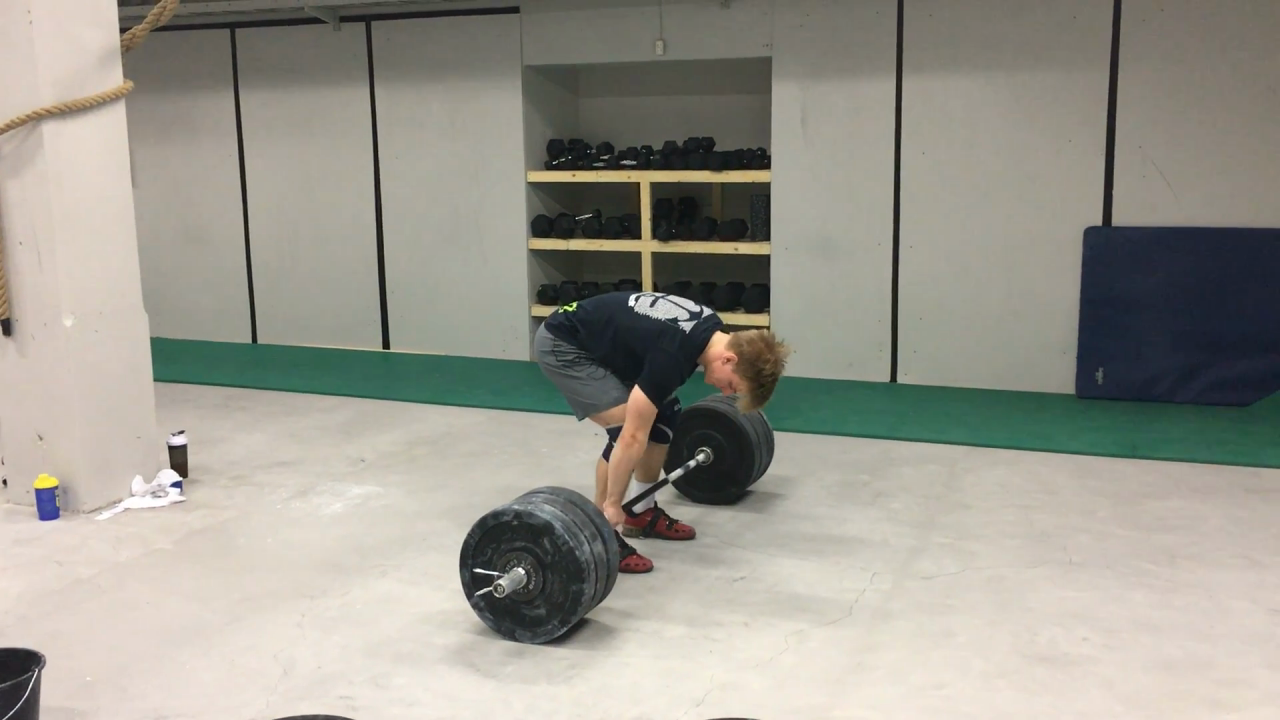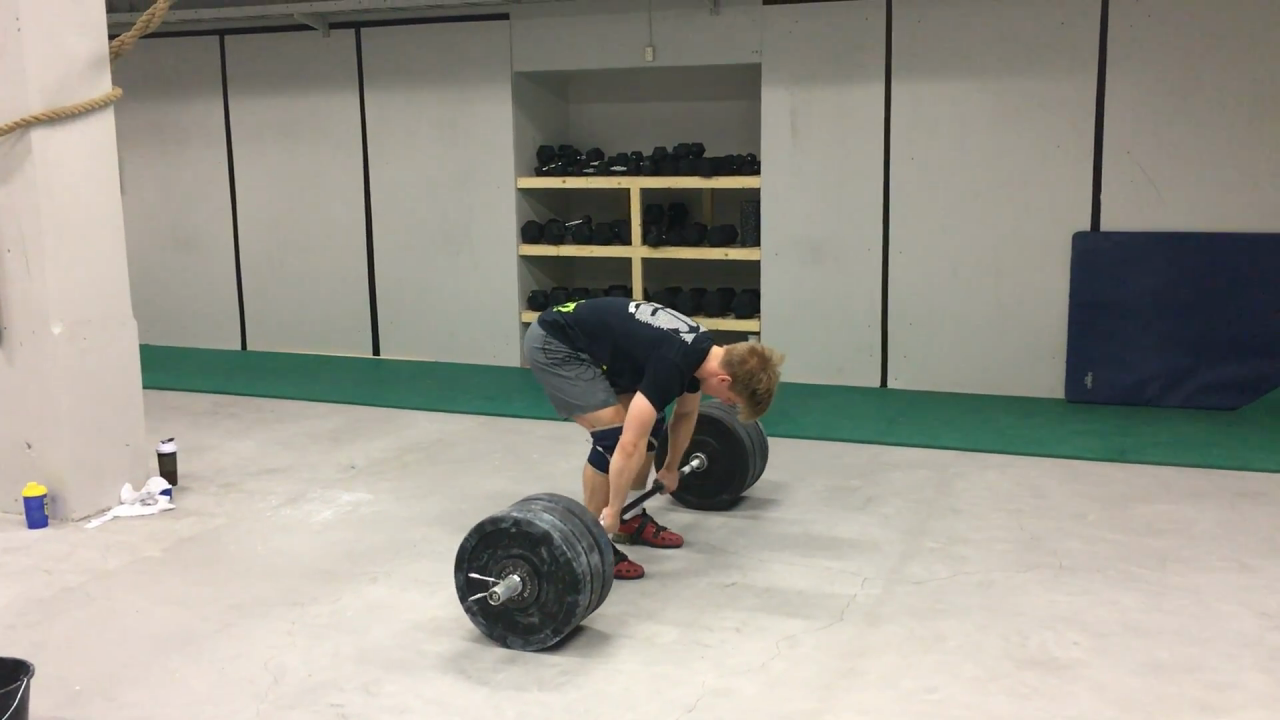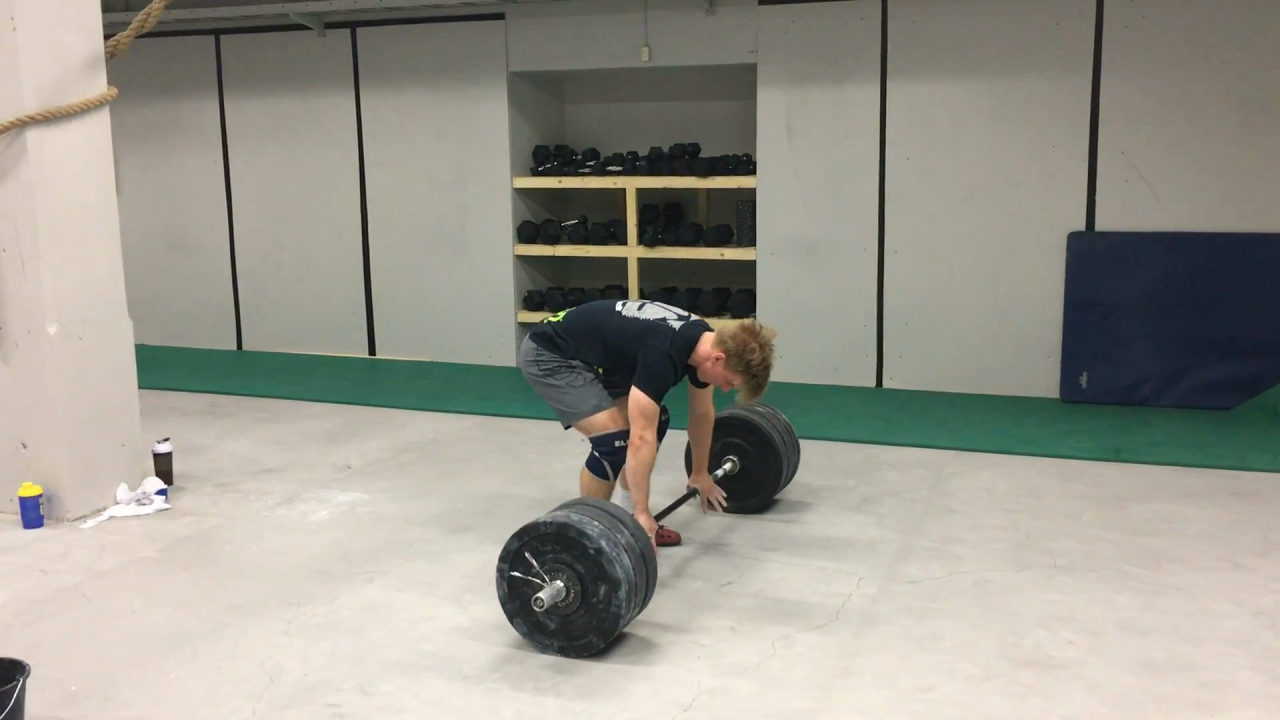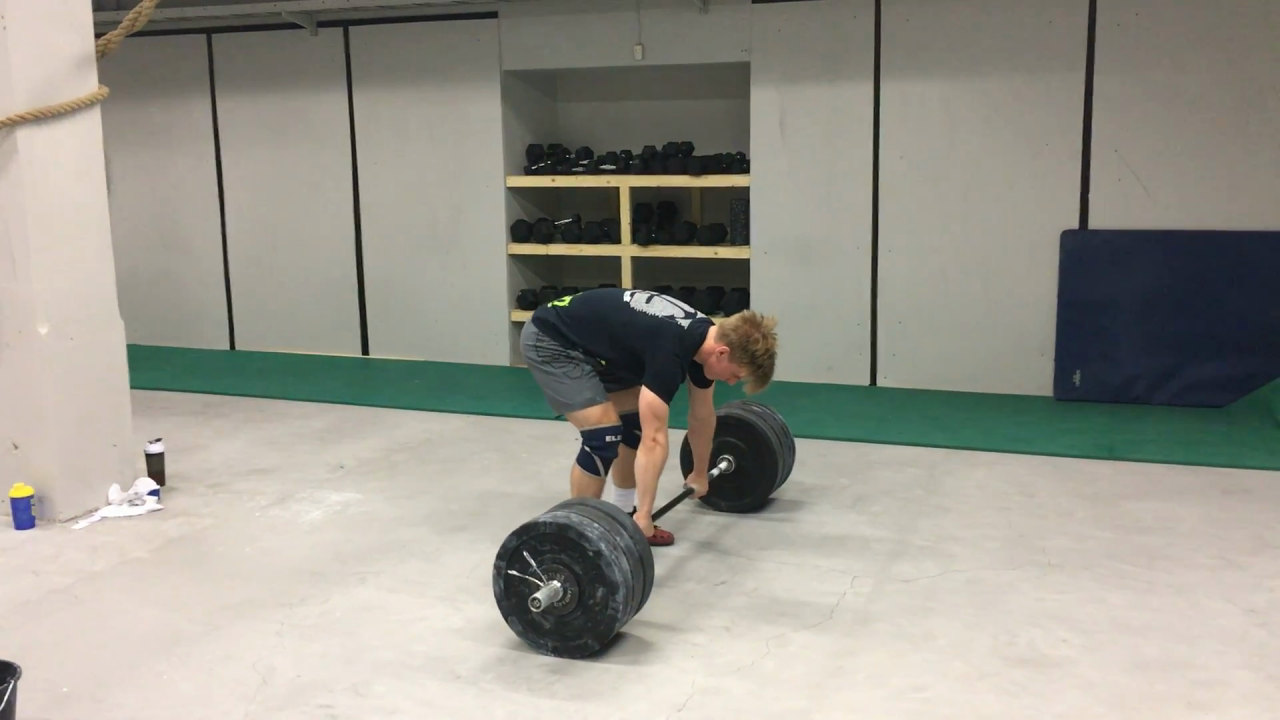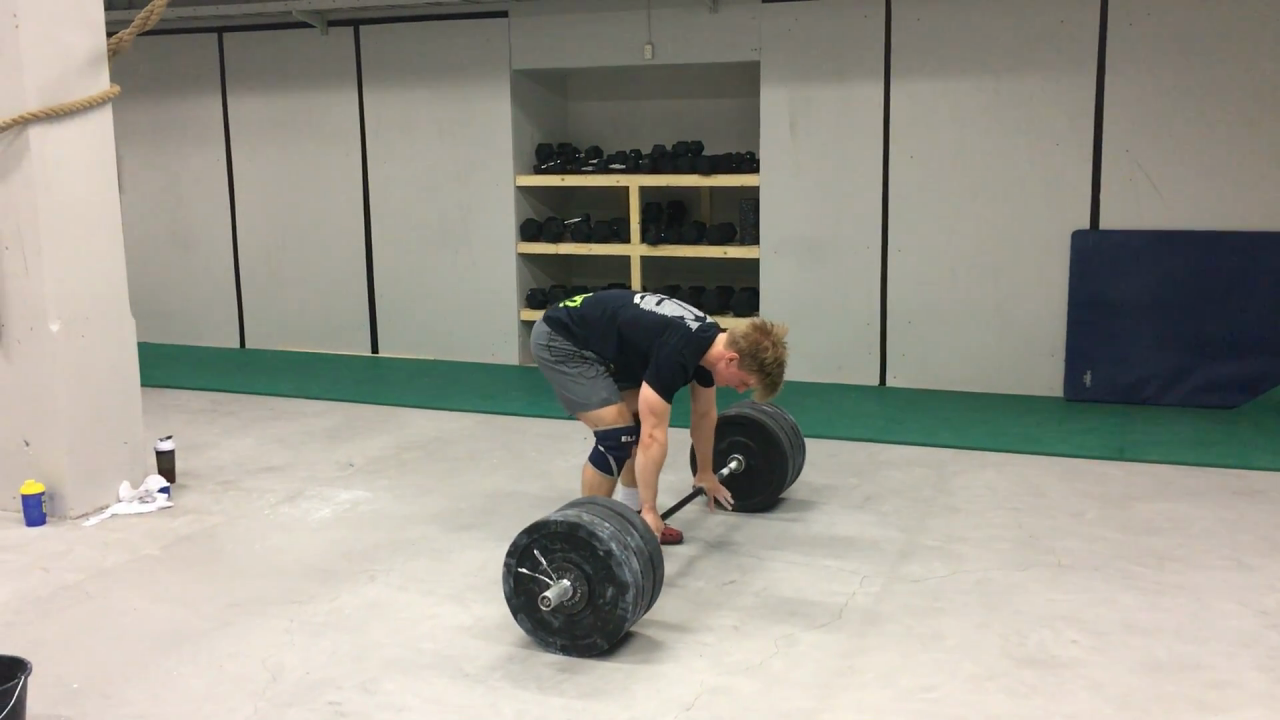
dt=1s
person 1, frame 1
left shoulder: (711, 329)
right shoulder: (672, 355)
right elbow: (633, 436)
right wrist: (613, 504)
left hip: (598, 339)
right hip: (562, 345)
left knee: (665, 412)
right knee: (635, 428)
left ankle: (642, 513)
person 1, frame 2
left shoulder: (702, 350)
right shoulder: (672, 364)
left elbow: (685, 413)
right elbow: (630, 444)
left wrist: (671, 469)
right wrist: (613, 511)
left hip: (587, 340)
right hip: (553, 344)
left knee: (648, 421)
right knee: (613, 432)
left ankle: (632, 520)
person 1, frame 3
left shoulder: (704, 341)
right shoulder: (663, 353)
left elbow: (701, 414)
right elbow: (641, 438)
left wrist: (701, 473)
right wrist: (642, 513)
left hip: (588, 351)
right hip: (548, 355)
left knee: (655, 420)
right knee: (615, 437)
person 1, frame 4
left shoulder: (705, 337)
right shoulder: (670, 351)
left elbow: (702, 415)
right elbow: (654, 439)
left wrist: (700, 473)
right wrist: (643, 516)
left hip: (589, 338)
right hip: (549, 341)
left knee: (637, 423)
right knee: (603, 435)
person 1, frame 5
left shoulder: (710, 342)
right shoulder: (676, 353)
left elbow: (704, 413)
right elbow: (652, 436)
left wrist: (705, 473)
right wrist: (650, 512)
left hip: (598, 339)
right hip: (560, 340)
left knee: (654, 418)
right knee: (617, 434)
